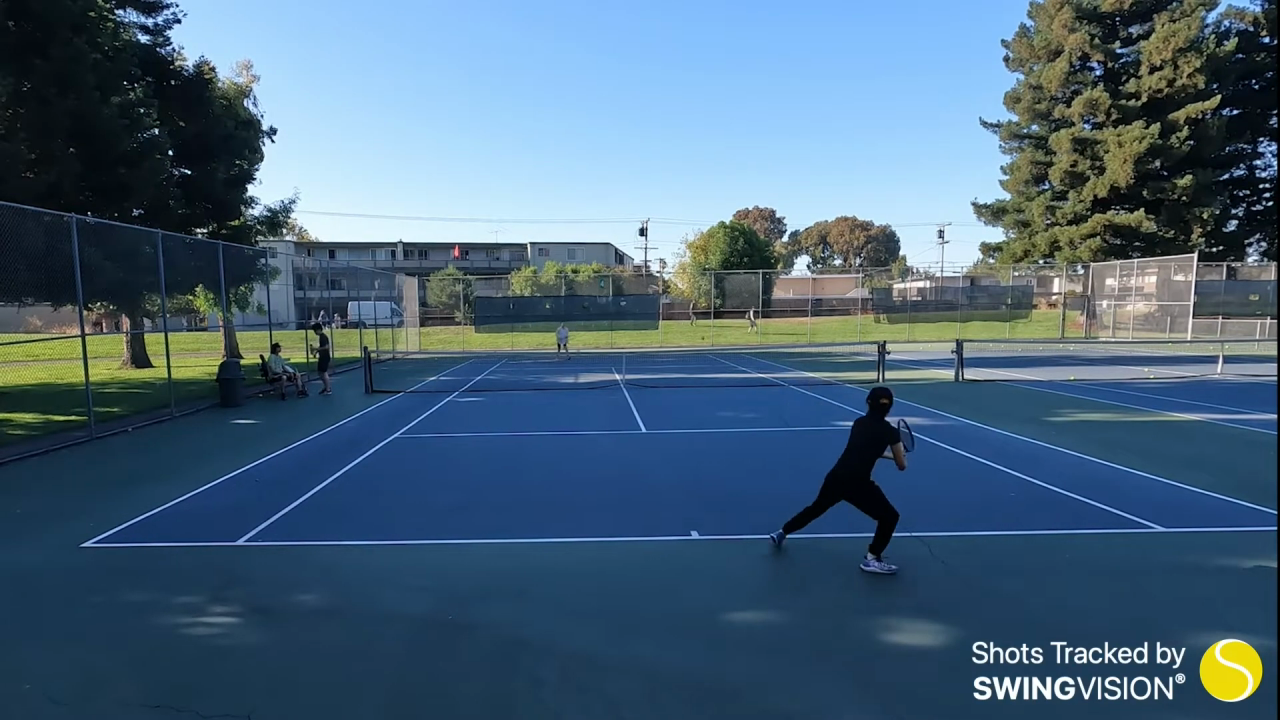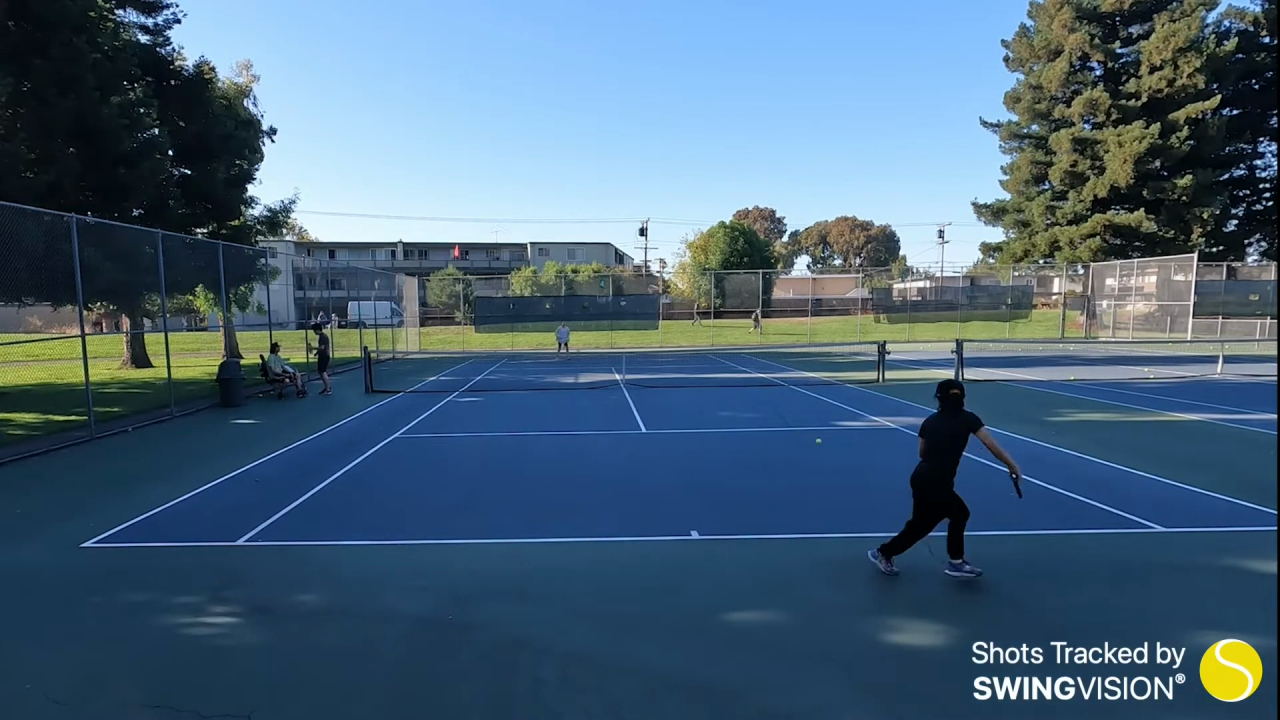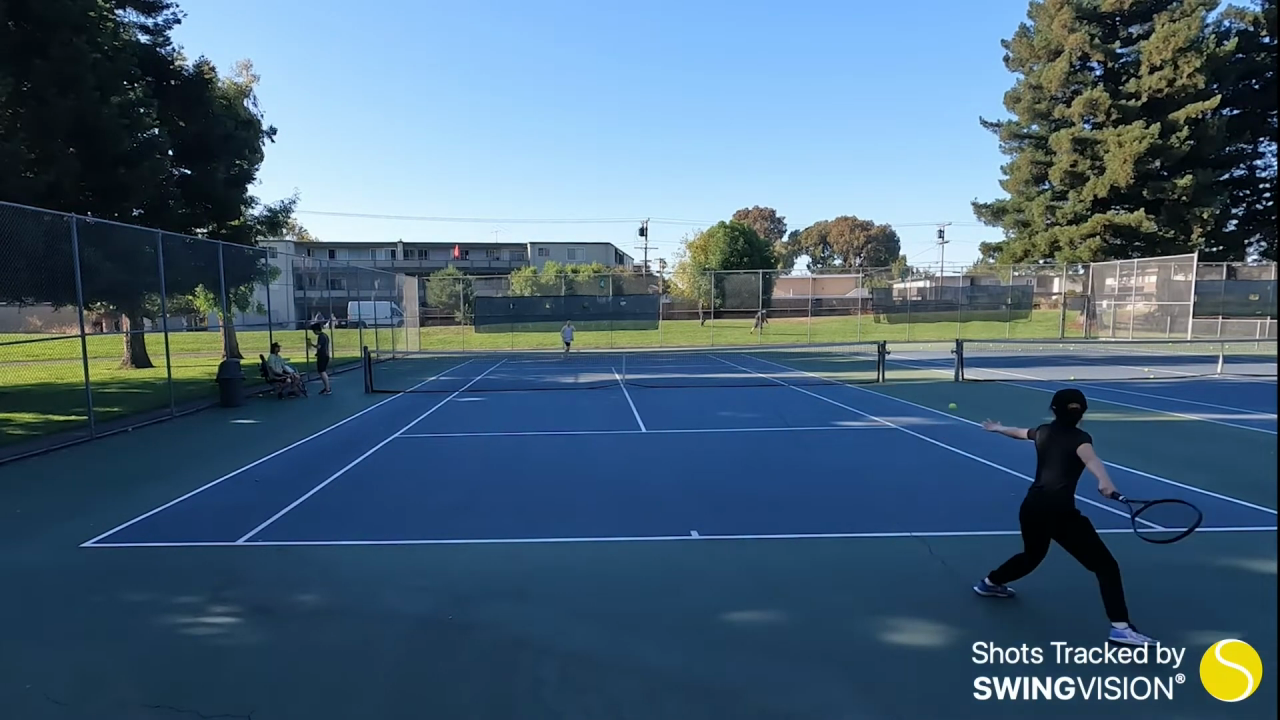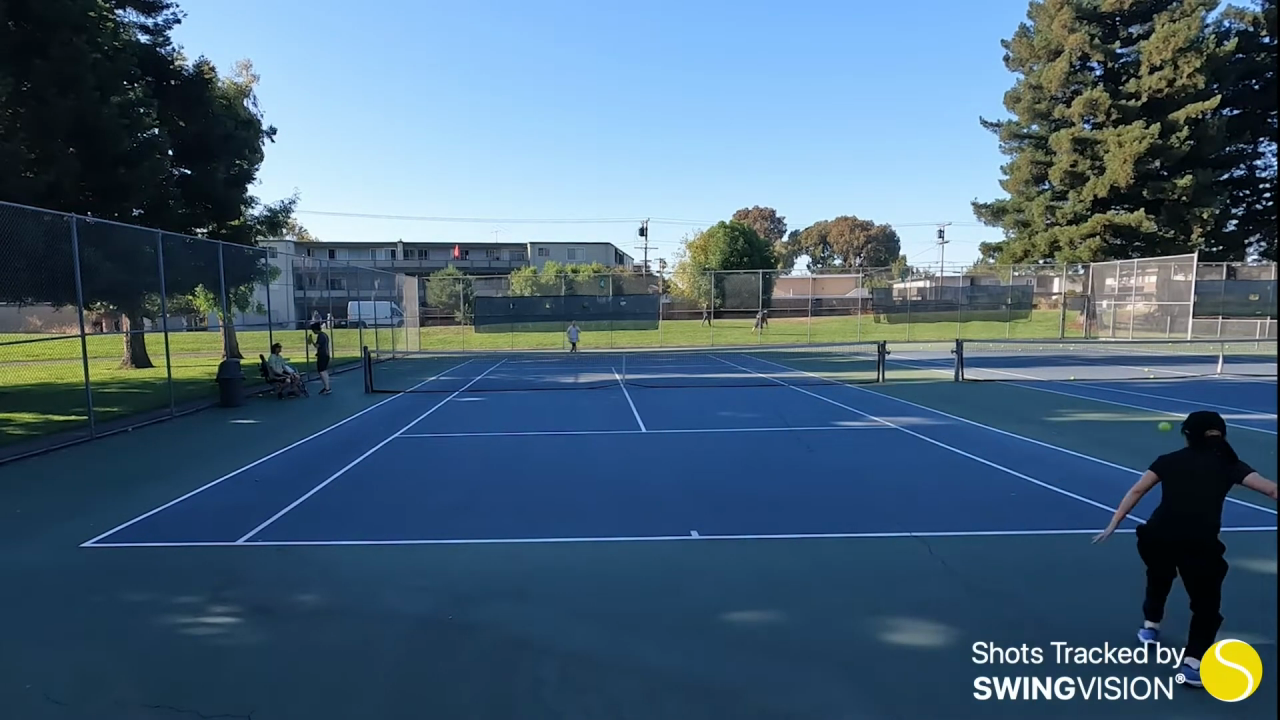
dt=0.3s
person 1, frame 1
left shoulder: (859, 423)
right shoulder: (889, 431)
right elbow: (902, 465)
left wrist: (889, 455)
right wrist: (898, 458)
left hip: (836, 476)
right hip: (857, 483)
left knee: (817, 508)
right knee: (889, 517)
left ankle: (781, 534)
right ankle: (872, 558)
person 1, frame 2
left shoulder: (929, 421)
right shoulder: (968, 419)
right elbow: (993, 447)
right wrist: (1013, 467)
left hip: (923, 477)
right hip: (934, 482)
left knee: (960, 513)
right knee: (919, 526)
left ankle: (956, 562)
right ankle: (882, 554)
person 1, frame 3
left shoulder: (1044, 431)
right shoulder: (1078, 437)
left elbow: (1018, 432)
right elbow: (1091, 458)
left wrist: (997, 428)
right wrist: (1104, 480)
left hip: (1032, 506)
right hip: (1058, 511)
left knee: (1033, 554)
right knee: (1106, 567)
left ankle: (990, 583)
person 1, frame 4
left shoulder: (1168, 461)
right shoulder: (1231, 465)
left elbow: (1136, 492)
right elbow: (1271, 489)
left wrist: (1112, 525)
left hip: (1158, 536)
right hip: (1201, 543)
left knee: (1159, 575)
right knee: (1206, 608)
left ankle: (1151, 625)
right ankle: (1192, 665)
